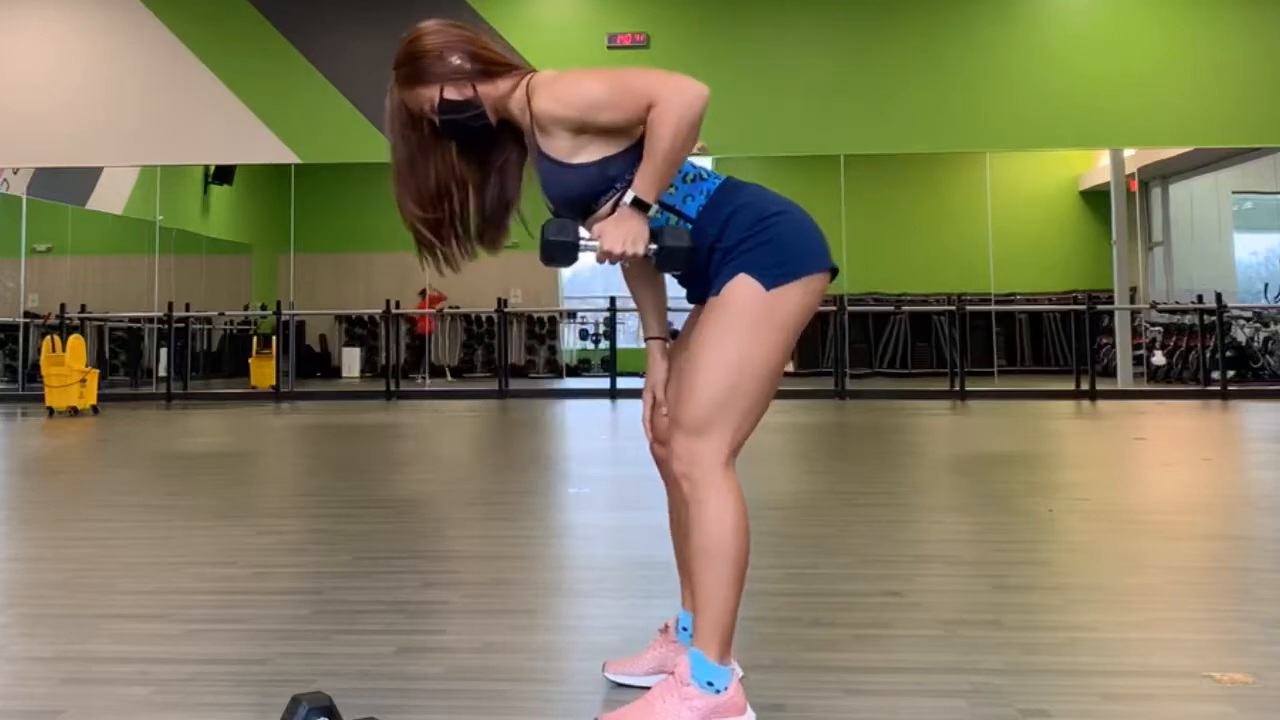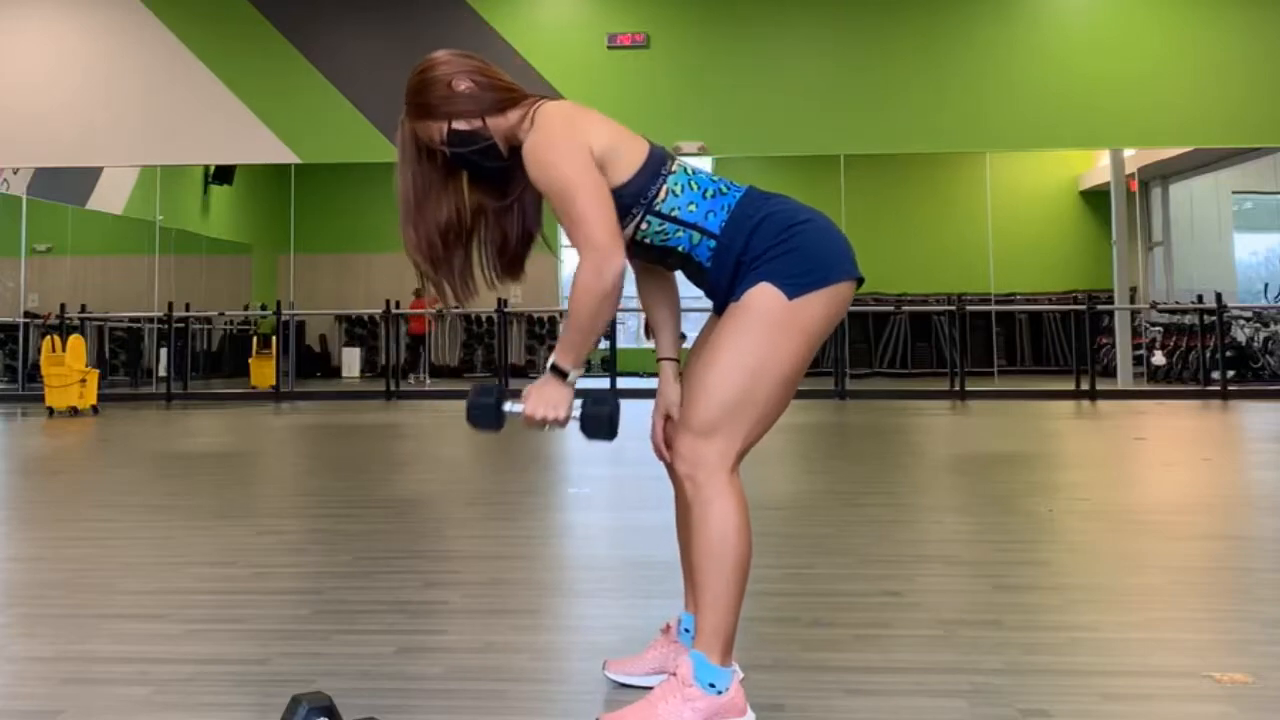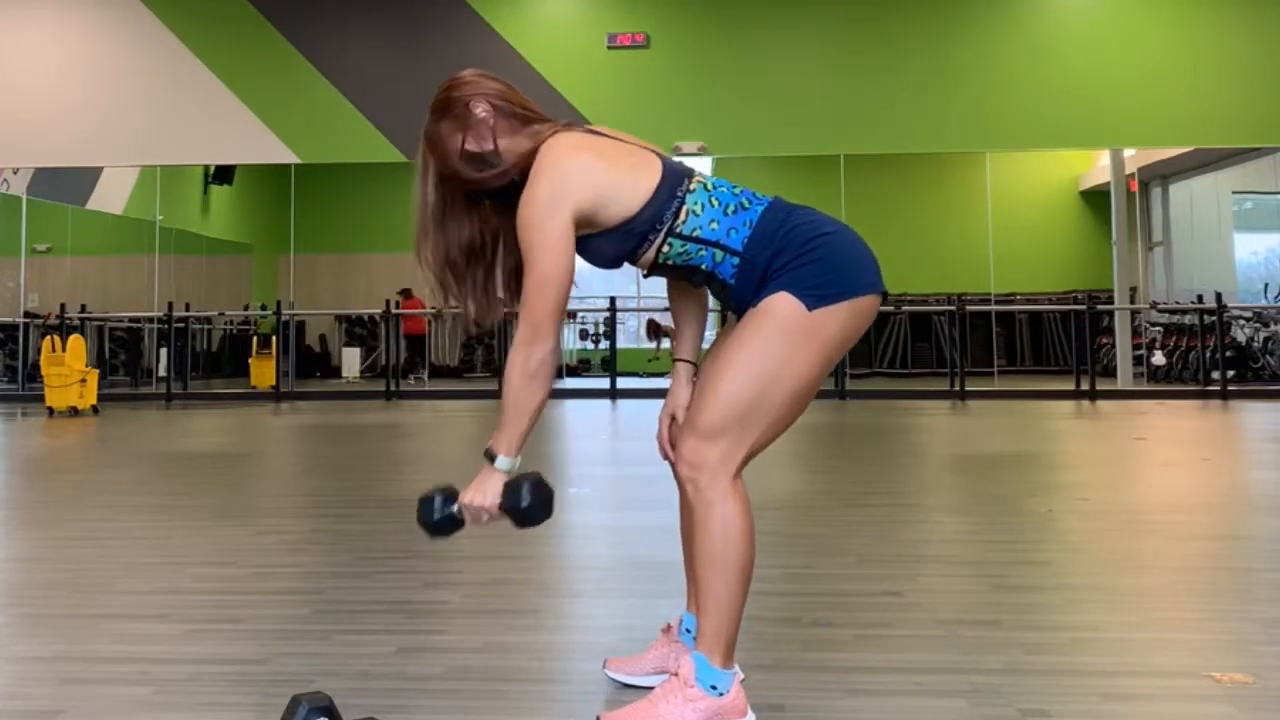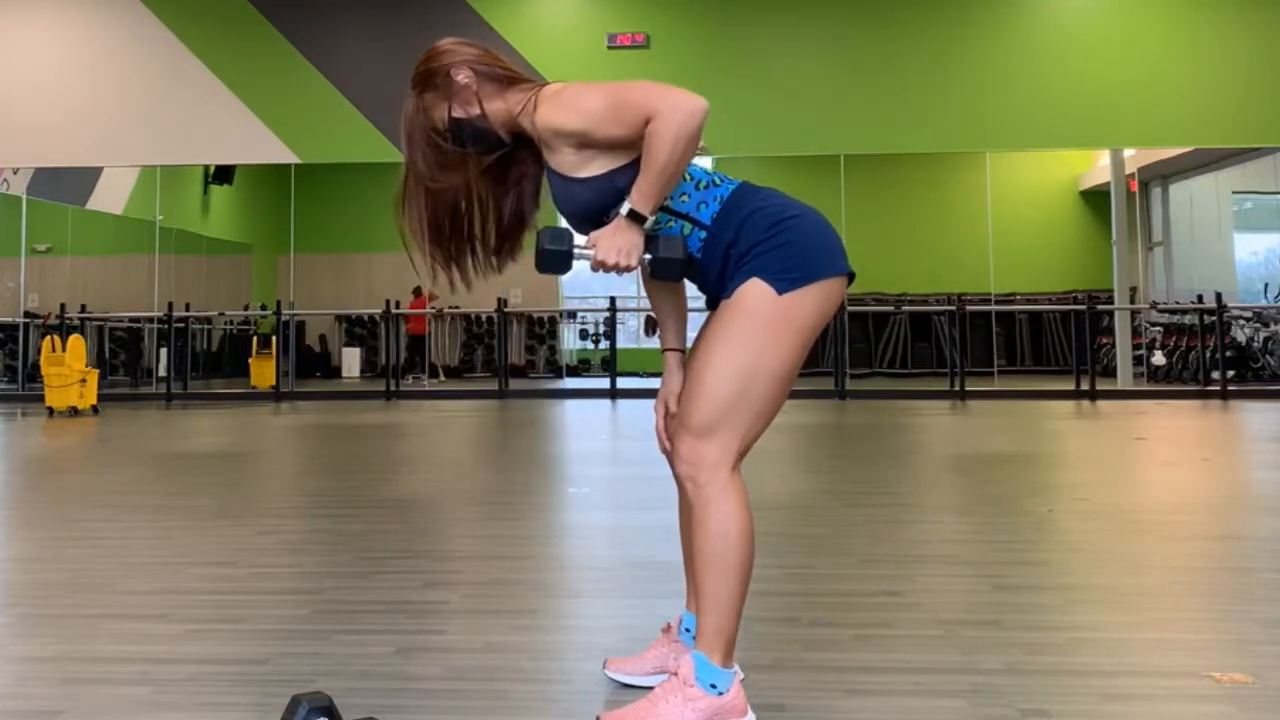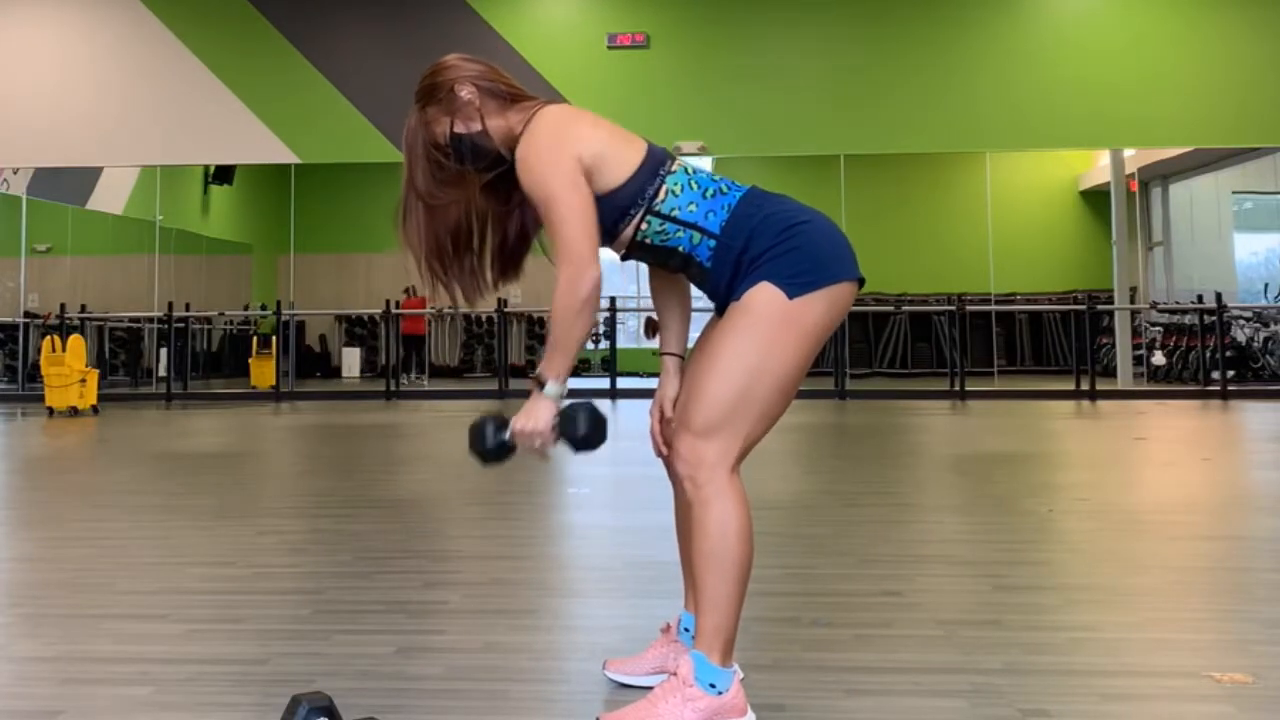
dt=0.7s
person 1, frame 1
left shoulder: (552, 98)
right shoulder: (531, 135)
left elbow: (684, 94)
right elbow: (630, 245)
left wrist: (636, 209)
right wrist: (658, 351)
left hip: (765, 249)
right hip: (739, 261)
left knee: (699, 454)
right knee: (671, 448)
right ankle: (692, 637)
person 1, frame 2
left shoulder: (548, 137)
right shoulder: (543, 149)
left elbow: (605, 264)
right elbow: (651, 251)
left wrist: (559, 373)
right wrist: (669, 370)
left hip: (792, 259)
right hip: (776, 266)
left knee: (702, 455)
right knee: (688, 451)
right ankle: (693, 637)
person 1, frame 3
left shoulder: (548, 180)
right shoulder: (579, 155)
left elbow: (537, 340)
left wrist: (498, 464)
right wrist: (685, 373)
left hip: (817, 271)
right hip: (808, 270)
left knee: (706, 459)
right knee: (696, 453)
right ankle: (695, 639)
person 1, frame 4
left shoulder: (556, 112)
right shoulder: (541, 146)
left elbow: (683, 109)
right elbow: (662, 246)
left wrist: (631, 222)
right wrist: (674, 362)
left hip: (781, 253)
right hip: (772, 258)
left knee: (703, 455)
right knee: (692, 451)
right ankle: (694, 638)
person 1, frame 5
left shoulder: (540, 144)
right shoulder: (560, 135)
left elbow: (580, 280)
right elbow: (667, 241)
left wrist: (545, 393)
right wrist: (672, 365)
left hip: (793, 260)
right hip: (785, 261)
left knee: (703, 454)
right knee: (683, 447)
right ankle: (692, 637)
